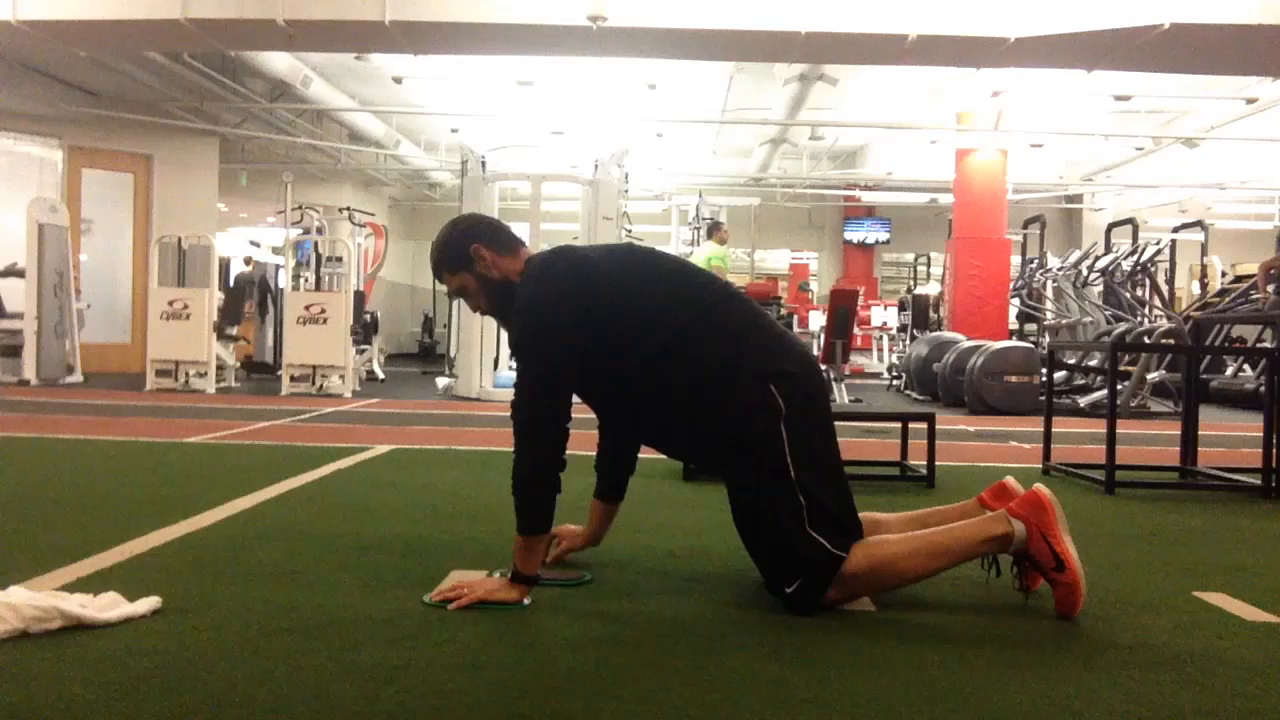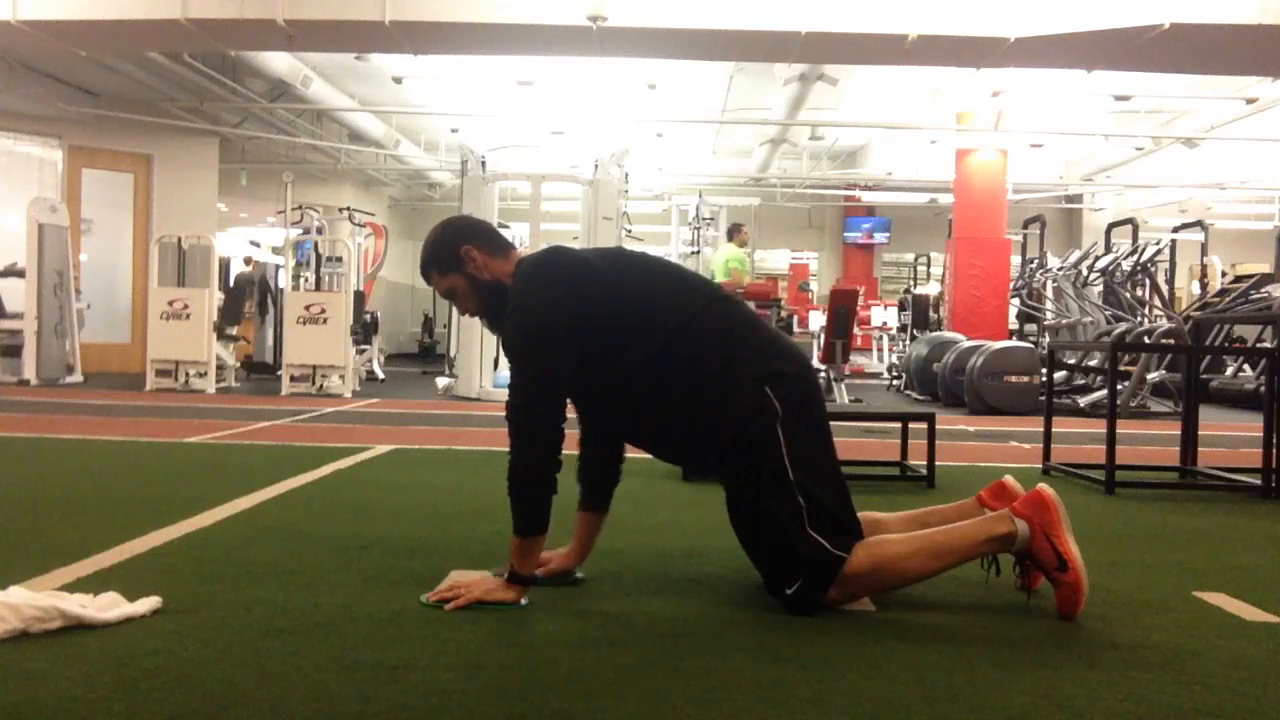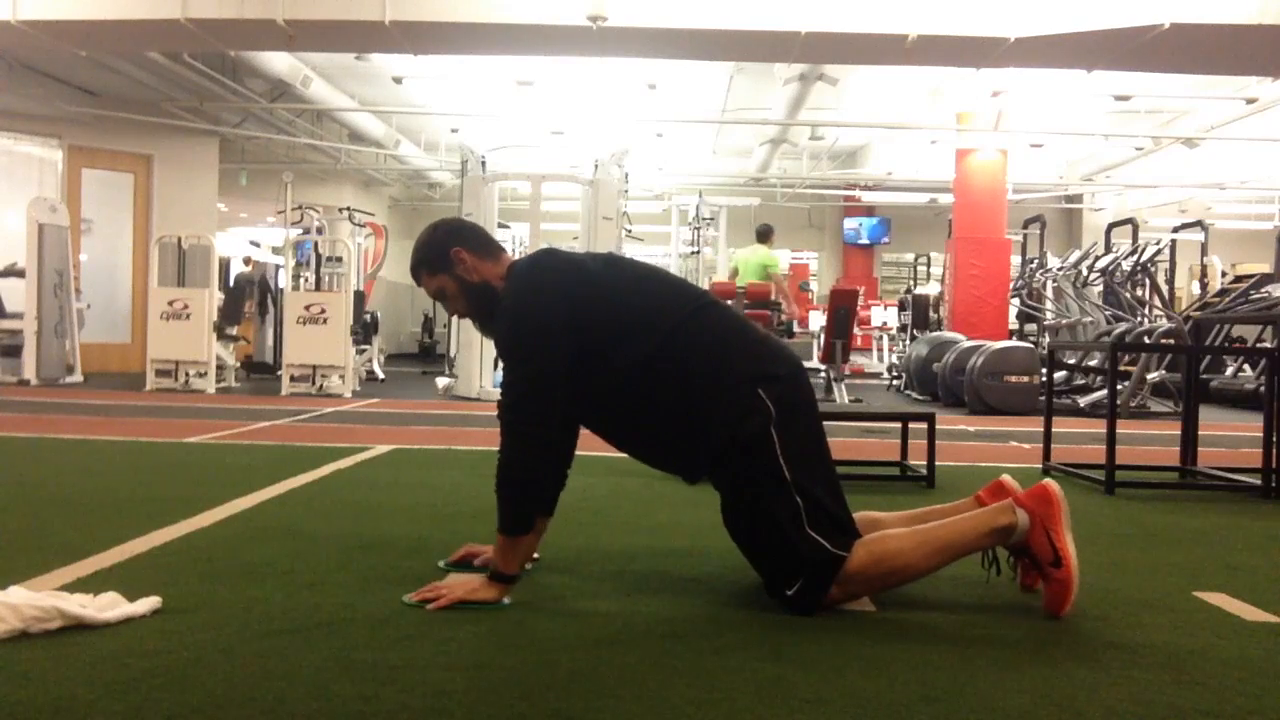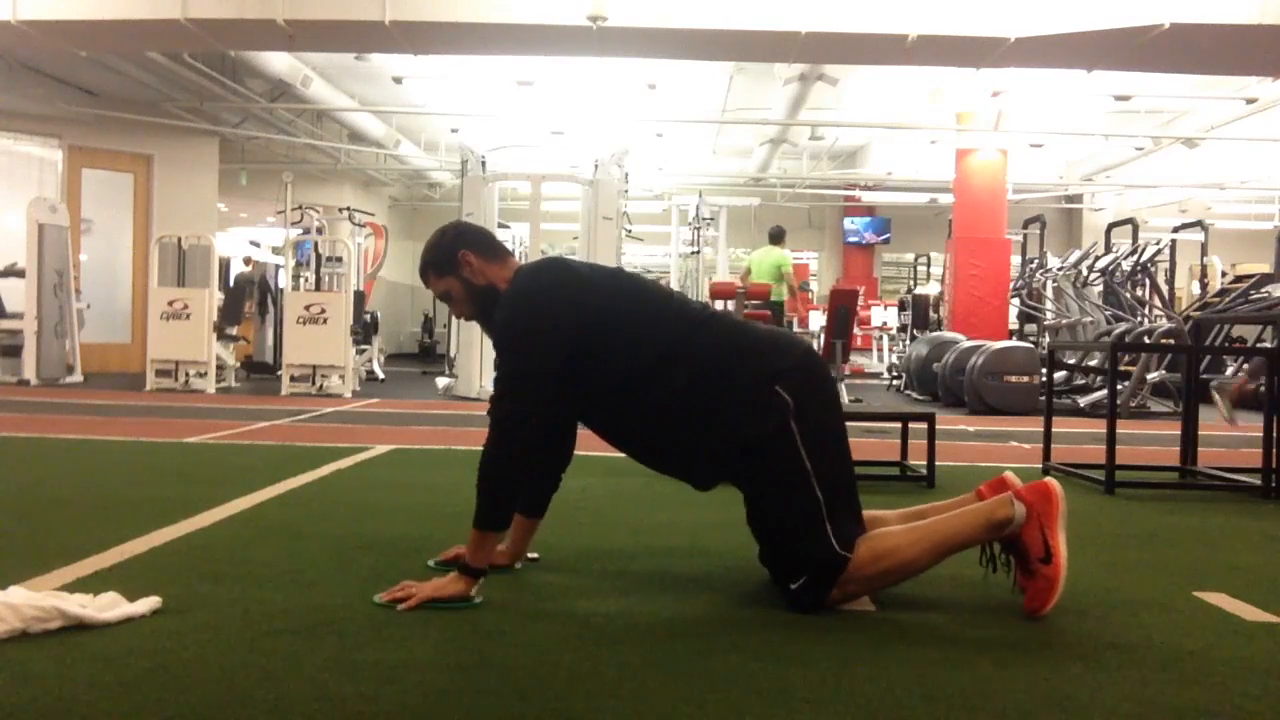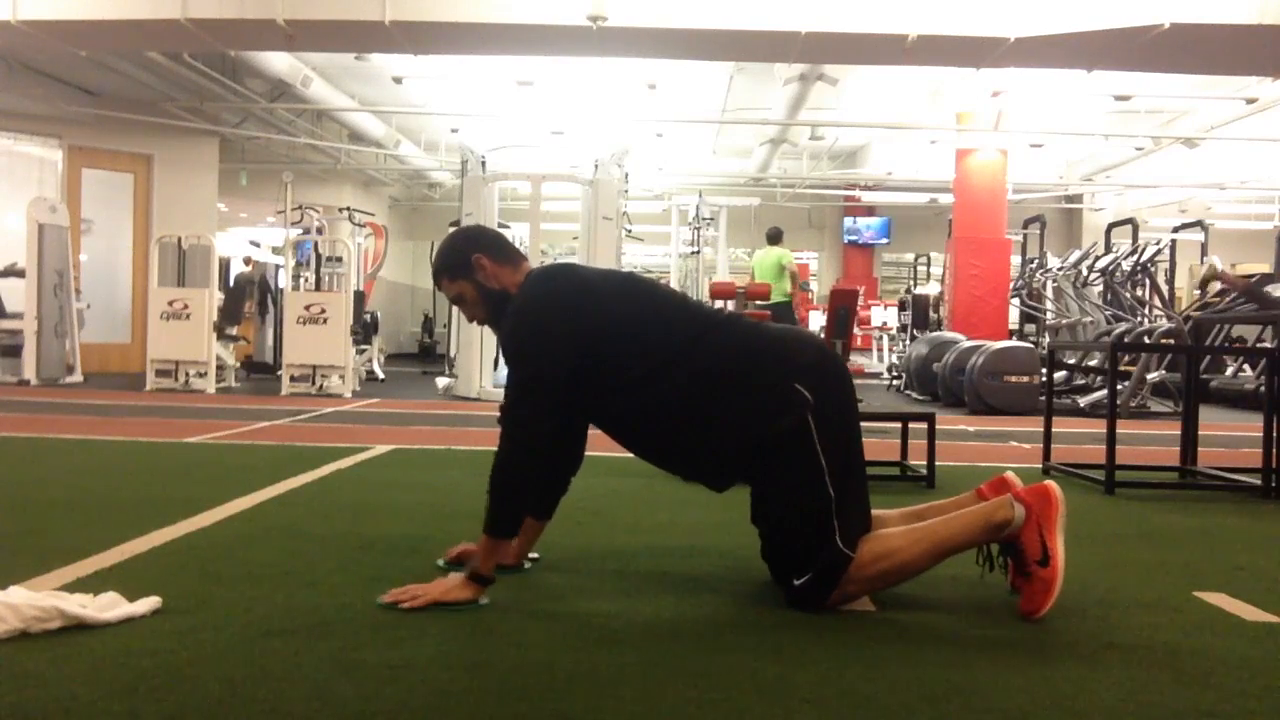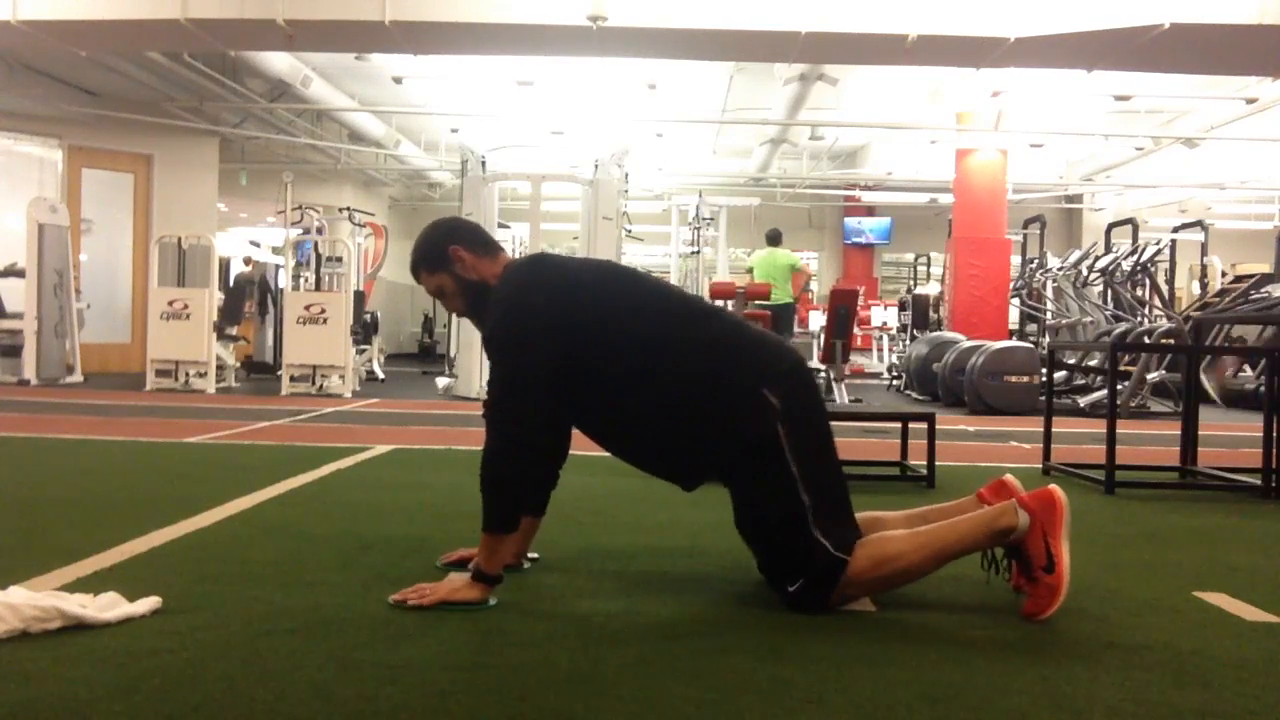
dt=0.5s
person 1, frame 1
left shoulder: (544, 294)
right shoulder: (577, 283)
left elbow: (539, 433)
right elbow: (622, 416)
left wrist: (520, 575)
right wrist: (594, 527)
left hip: (763, 398)
right hip: (761, 396)
left knee: (815, 579)
right knee: (830, 541)
left ankle: (1013, 527)
right ankle: (993, 509)
person 1, frame 2
left shoulder: (537, 294)
right shoulder: (567, 287)
left elbow: (535, 435)
right elbow: (603, 424)
left wrist: (519, 575)
right wrist: (576, 550)
left hip: (756, 400)
right hip: (753, 398)
left knee: (816, 580)
right knee: (829, 543)
left ankle: (1016, 527)
right ankle: (990, 509)
person 1, frame 3
left shoulder: (531, 297)
right shoulder: (551, 292)
left elbow: (526, 438)
right elbow: (552, 435)
left wrist: (498, 576)
right wrist: (516, 546)
left hip: (750, 405)
right hip: (744, 407)
left knee: (818, 579)
right knee: (828, 541)
left ankle: (1016, 518)
right ankle: (989, 507)
person 1, frame 4
left shoulder: (531, 303)
right shoulder: (554, 299)
left elbow: (513, 438)
right elbow: (547, 439)
left wrist: (469, 569)
right wrist: (509, 547)
left hip: (773, 399)
right hip: (765, 400)
left knee: (822, 578)
right knee: (827, 543)
left ankle: (1012, 514)
right ankle: (990, 504)
person 1, frame 5
left shoulder: (539, 309)
right shoulder: (565, 304)
left elbow: (524, 443)
right elbow: (558, 444)
left wrist: (479, 573)
right wrist: (513, 546)
left hip: (791, 396)
right hip: (780, 399)
left knee: (820, 579)
right knee: (822, 545)
left ankle: (1013, 514)
right ankle: (988, 504)
person 1, frame 6
left shoulder: (521, 299)
right shoulder: (546, 292)
left elbow: (514, 438)
right elbow: (544, 438)
left wrist: (484, 573)
right wrist: (509, 545)
left hip: (757, 404)
right hip: (752, 403)
left knee: (818, 580)
right knee: (823, 547)
left ankle: (1016, 520)
right ankle: (987, 506)
